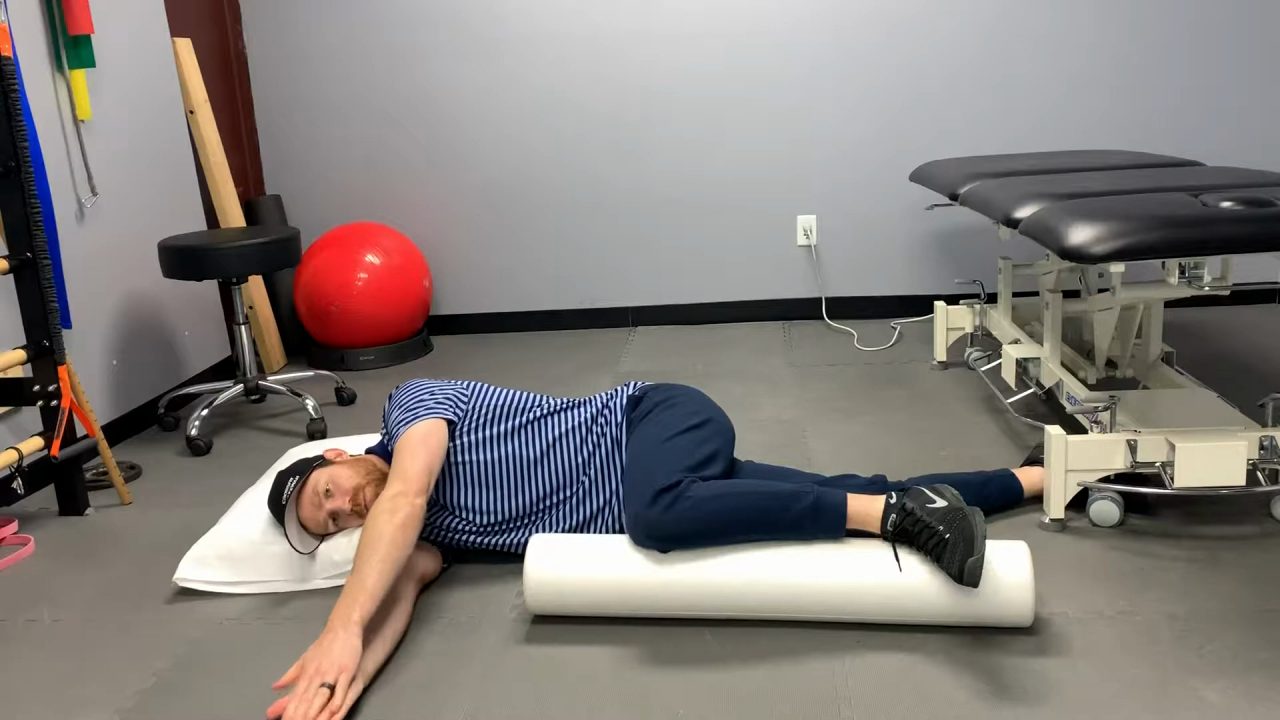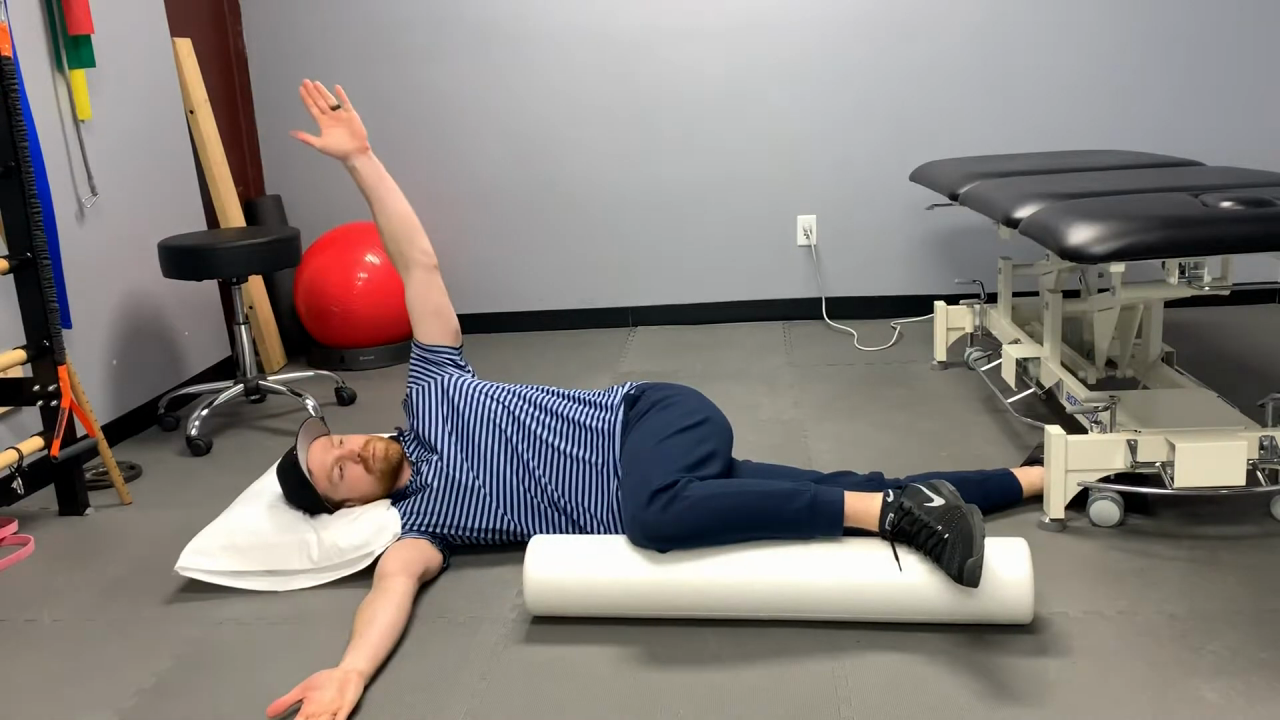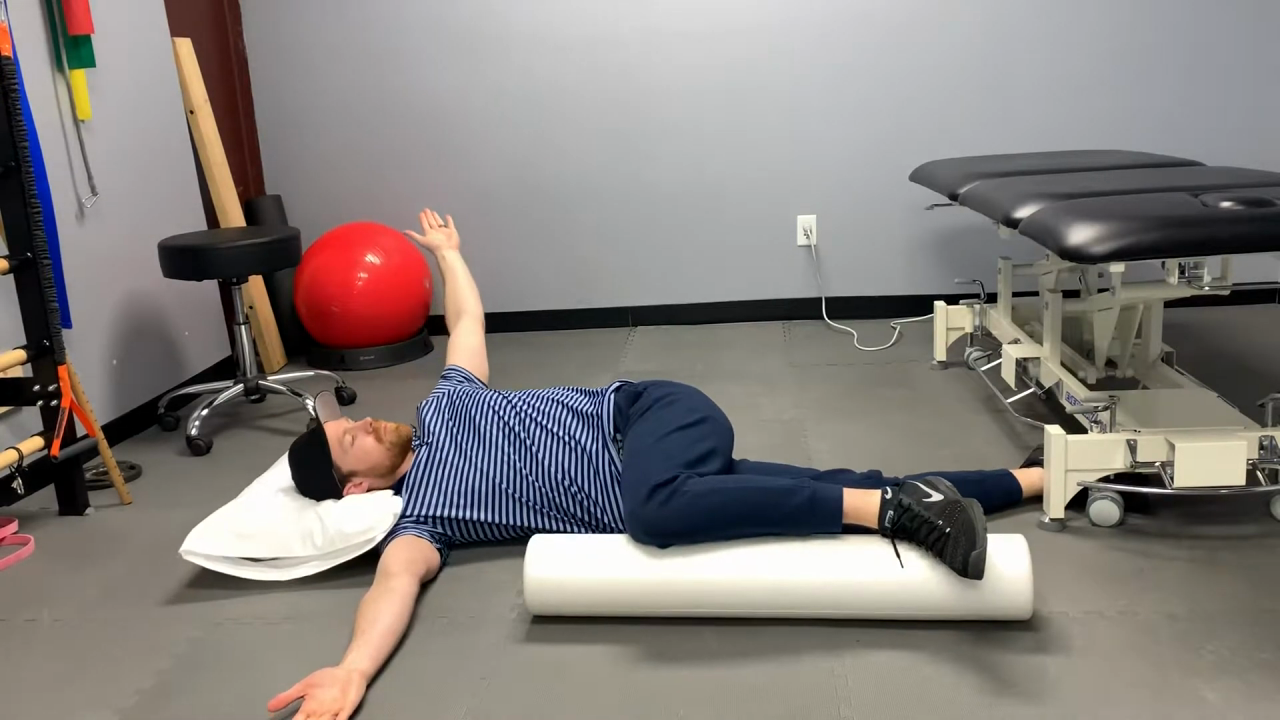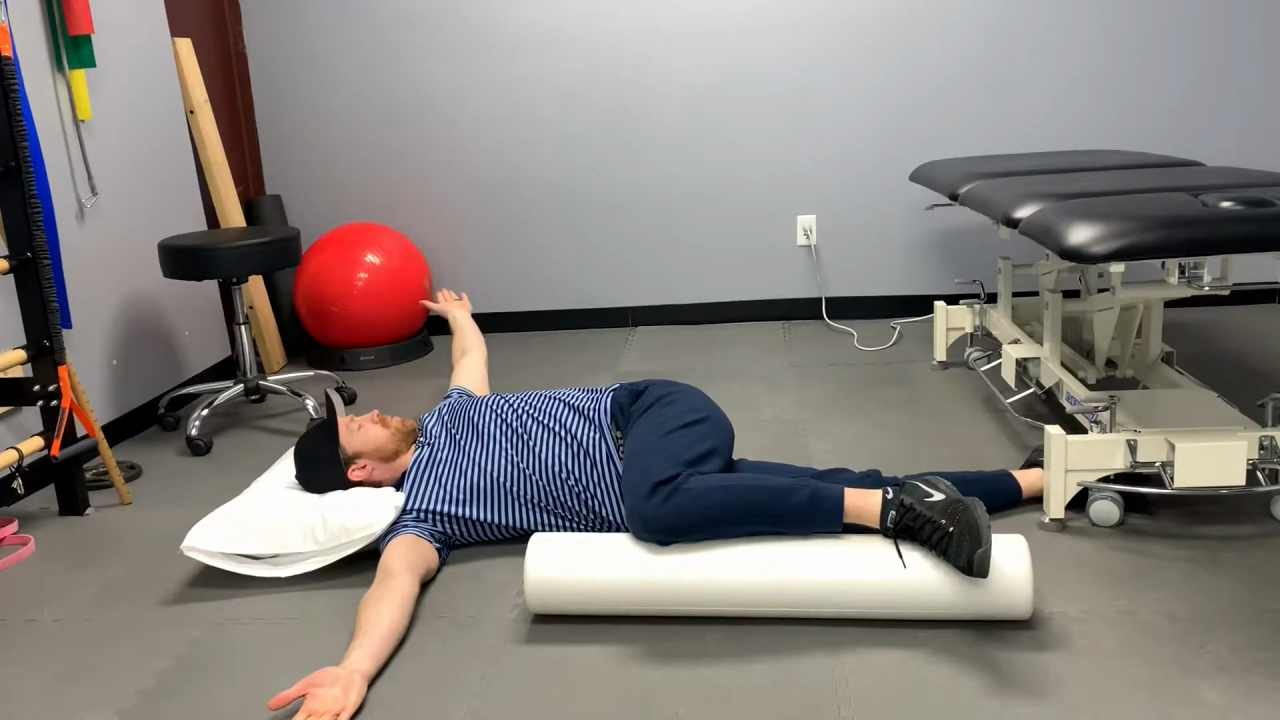
dt=1s
person 1, frame 1
left shoulder: (411, 403)
right shoulder: (431, 530)
left elbow: (406, 494)
right elbow: (400, 583)
left wrist: (340, 626)
left hip: (656, 422)
right hip: (644, 509)
left knee: (660, 512)
right knee: (849, 498)
left ankle: (899, 509)
right ankle: (1040, 475)
person 1, frame 2
left shoulder: (430, 392)
right shoulder: (421, 518)
left elbow: (419, 266)
right elbow: (394, 582)
left wrist: (361, 159)
left hip: (657, 418)
right hip: (659, 500)
left knee: (659, 512)
right knee: (844, 495)
left ankle: (901, 509)
right ankle: (1040, 478)
person 1, frame 3
left shoulder: (443, 403)
right shoulder: (418, 517)
left elbow: (468, 319)
right elbow: (396, 581)
left hip: (651, 412)
right hip: (641, 496)
left knee: (657, 504)
right knee: (834, 493)
left ankle: (895, 505)
person 1, frame 4
left shoulder: (447, 415)
right shoulder: (418, 516)
left elbow: (473, 353)
right elbow: (397, 581)
left hip: (651, 411)
right hip: (637, 494)
left knee: (658, 503)
left ankle: (895, 507)
